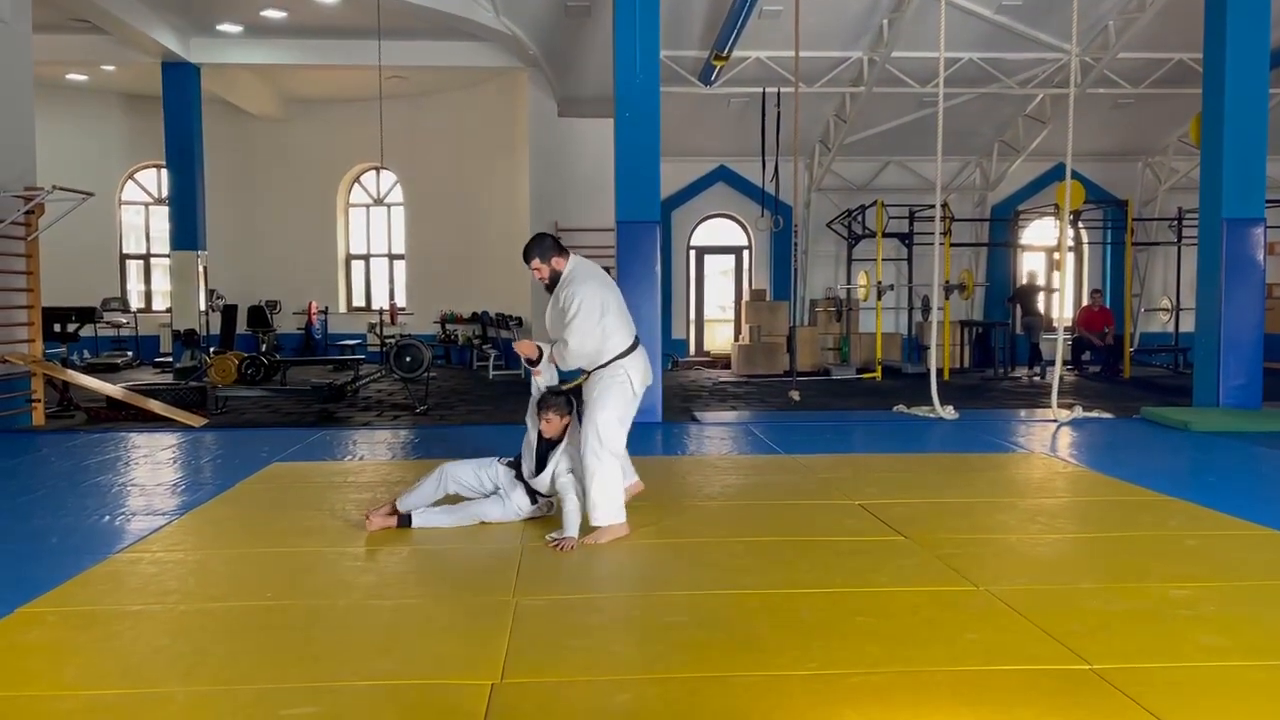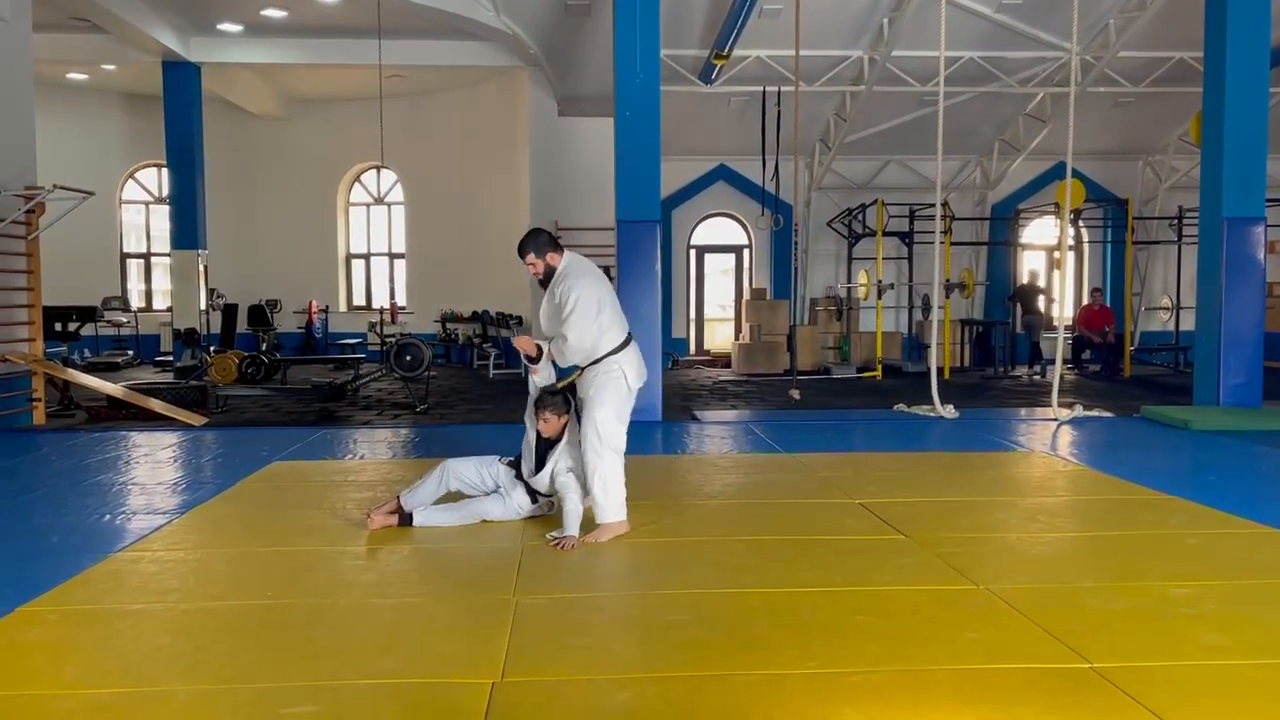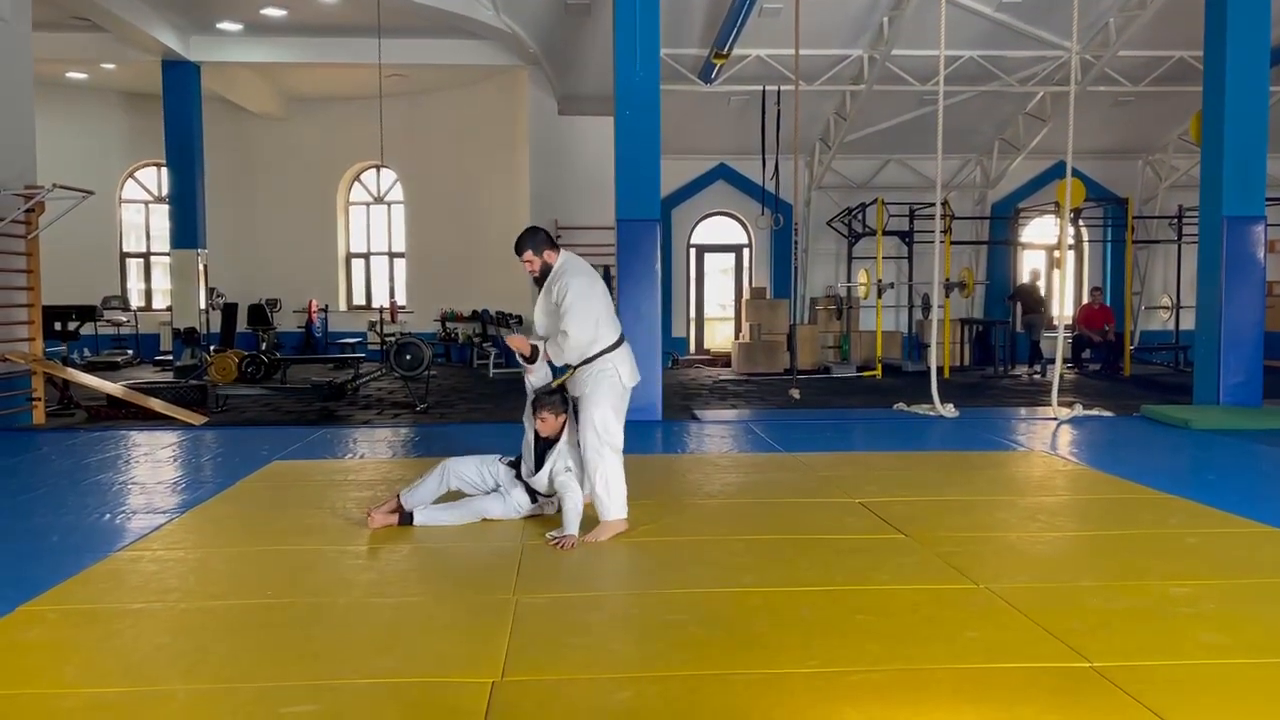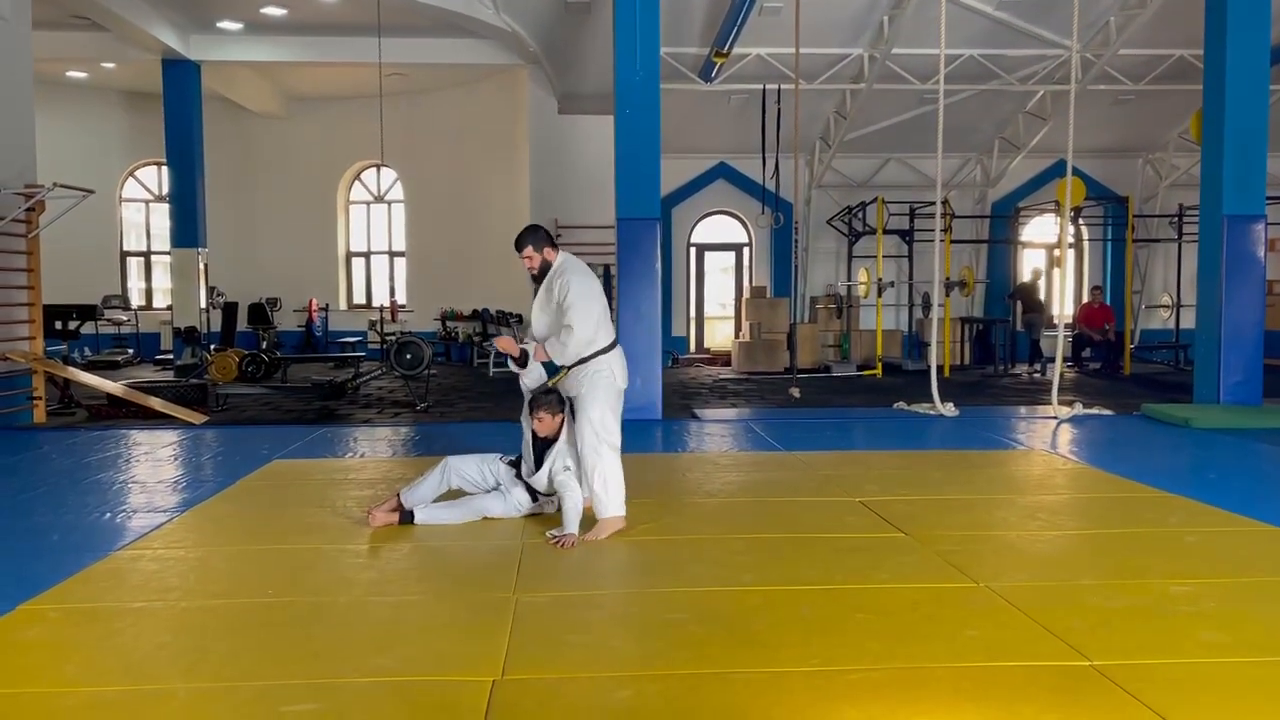
dt=0.1s
person 1, frame 1
left shoulder: (581, 289)
right shoulder: (574, 276)
left elbow: (578, 347)
right elbow: (575, 337)
left wrist: (546, 354)
right wrist: (542, 351)
left hip: (618, 372)
right hip: (611, 368)
left knee: (598, 445)
right knee: (606, 435)
left ankle: (612, 522)
right ankle: (627, 482)
person 1, frame 2
left shoulder: (576, 283)
right shoulder: (566, 274)
left elbow: (575, 341)
right elbow: (566, 332)
left wrist: (546, 352)
right wrist: (539, 348)
left hip: (612, 369)
right hip: (599, 367)
left knee: (600, 441)
right knee: (593, 436)
left ankle: (613, 519)
right ankle: (600, 494)
person 1, frame 3
left shoulder: (573, 281)
right shoulder: (560, 274)
left elbow: (575, 337)
right elbow: (559, 328)
left wrist: (542, 351)
right wrist: (533, 347)
left hip: (605, 367)
right hip: (591, 366)
left knee: (597, 440)
right knee: (589, 435)
left ankle: (614, 516)
right ankle: (593, 492)
person 1, frame 4
left shoulder: (573, 278)
right shoulder: (550, 277)
left elbow: (578, 331)
right elbow: (549, 328)
left wrist: (545, 352)
right wrist: (525, 352)
left hip: (599, 368)
right hip: (575, 370)
left knee: (596, 439)
right knee: (579, 437)
left ankle: (611, 515)
right ankle: (586, 496)
person 2, frame 1
left shoulder: (567, 457)
right shoulder: (545, 414)
left elbow: (571, 499)
right elbow: (544, 379)
left wrist: (570, 534)
left hip: (528, 499)
right hip: (511, 472)
left knee: (479, 511)
right knee: (448, 472)
left ankle: (397, 521)
right ankle: (395, 507)
person 2, frame 2
left shoulder: (567, 456)
right shoulder: (544, 414)
left elbow: (572, 496)
right elbow: (542, 377)
left wrist: (571, 533)
left hip: (529, 498)
right hip: (512, 471)
left knee: (479, 509)
right knee: (450, 469)
left ankle: (398, 519)
right ankle: (398, 504)
person 2, frame 3
left shoulder: (566, 456)
right shoulder: (542, 412)
left elbow: (571, 496)
right elbow: (538, 377)
left wrist: (571, 532)
left hip: (529, 498)
right hip: (513, 471)
left knee: (480, 508)
right knee: (450, 468)
left ankle: (398, 519)
right ankle: (398, 503)
person 2, frame 4
left shoulder: (565, 456)
right shoulder: (542, 411)
left elbow: (572, 495)
left wrist: (571, 532)
left hip: (534, 497)
right hip: (514, 471)
left knee: (479, 506)
right knee: (450, 465)
left ankle: (397, 517)
right ankle: (398, 501)
